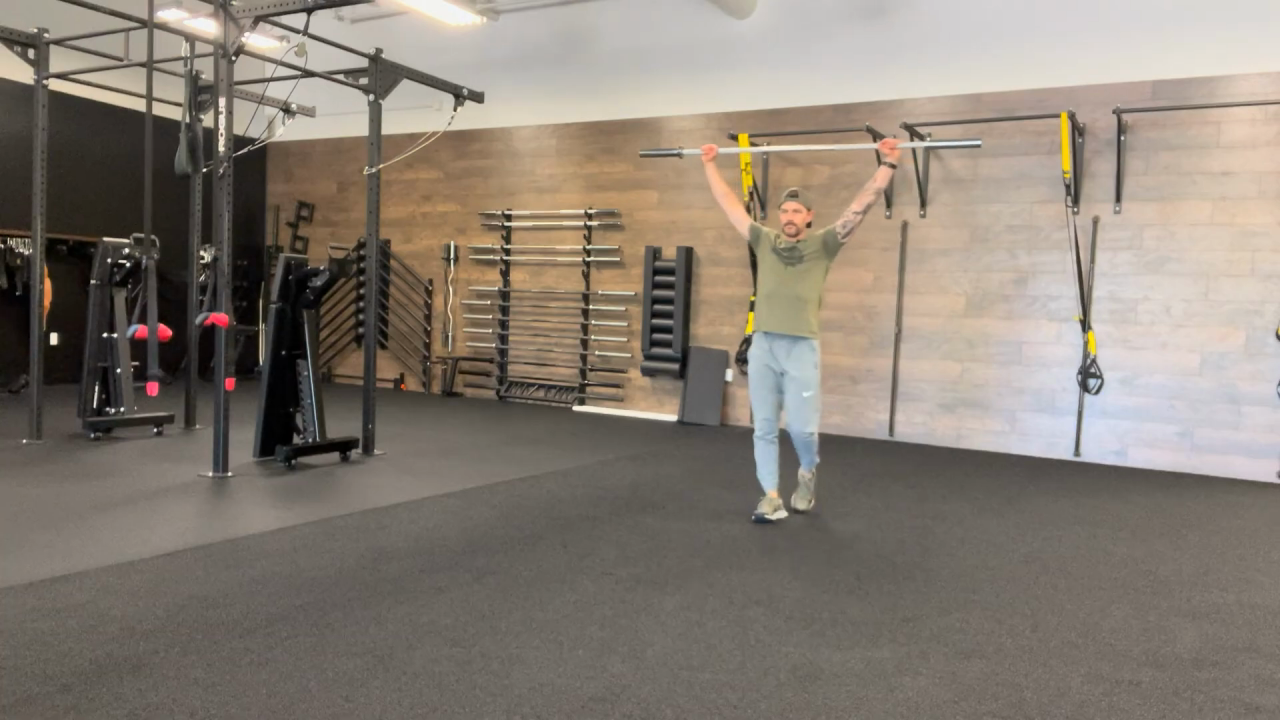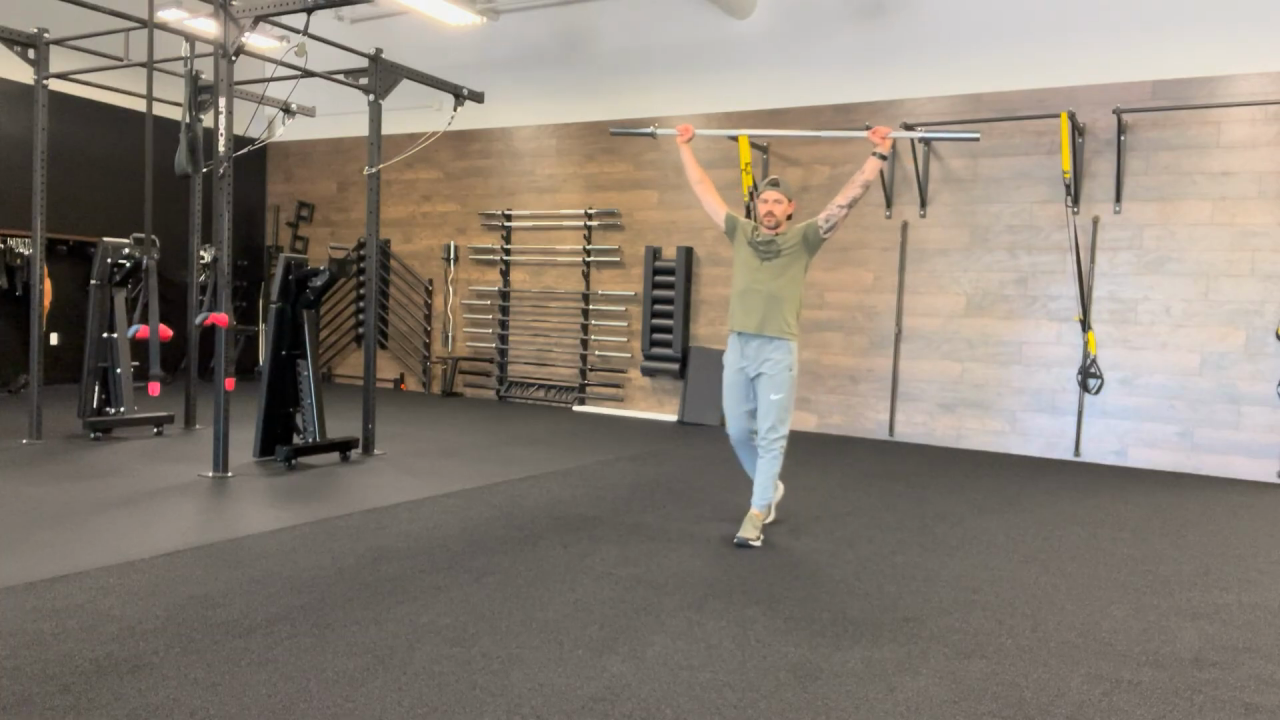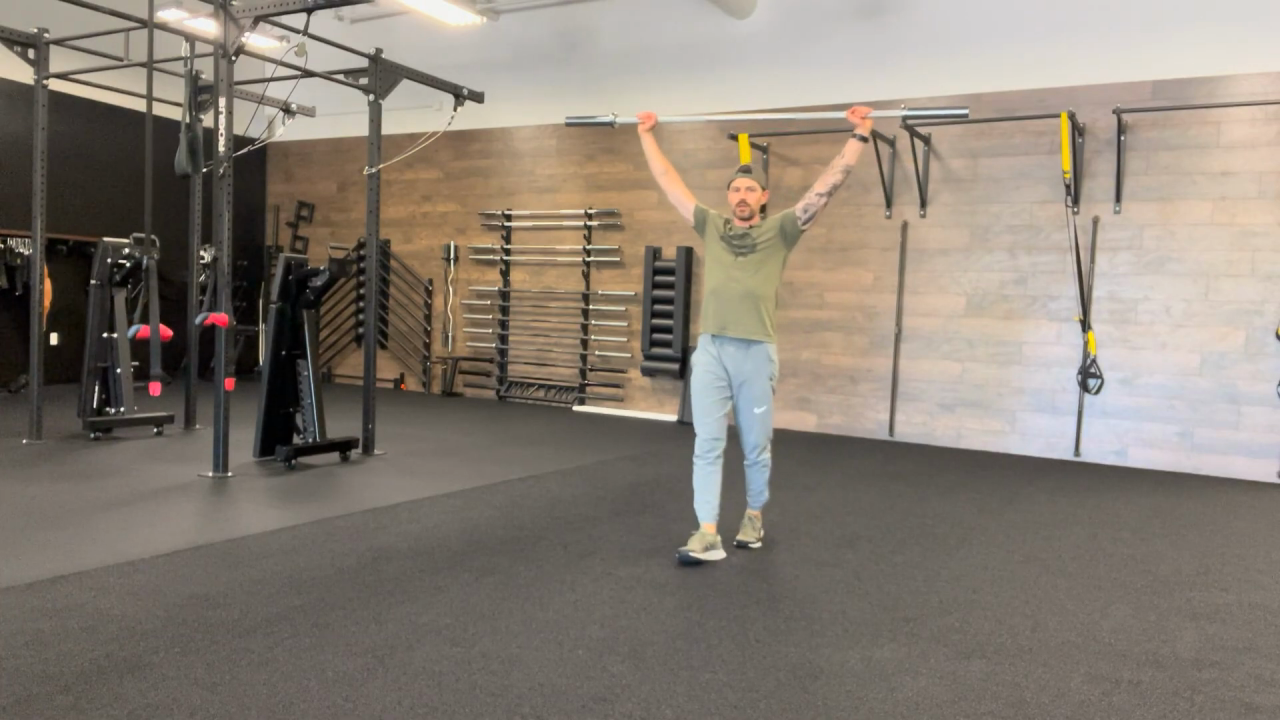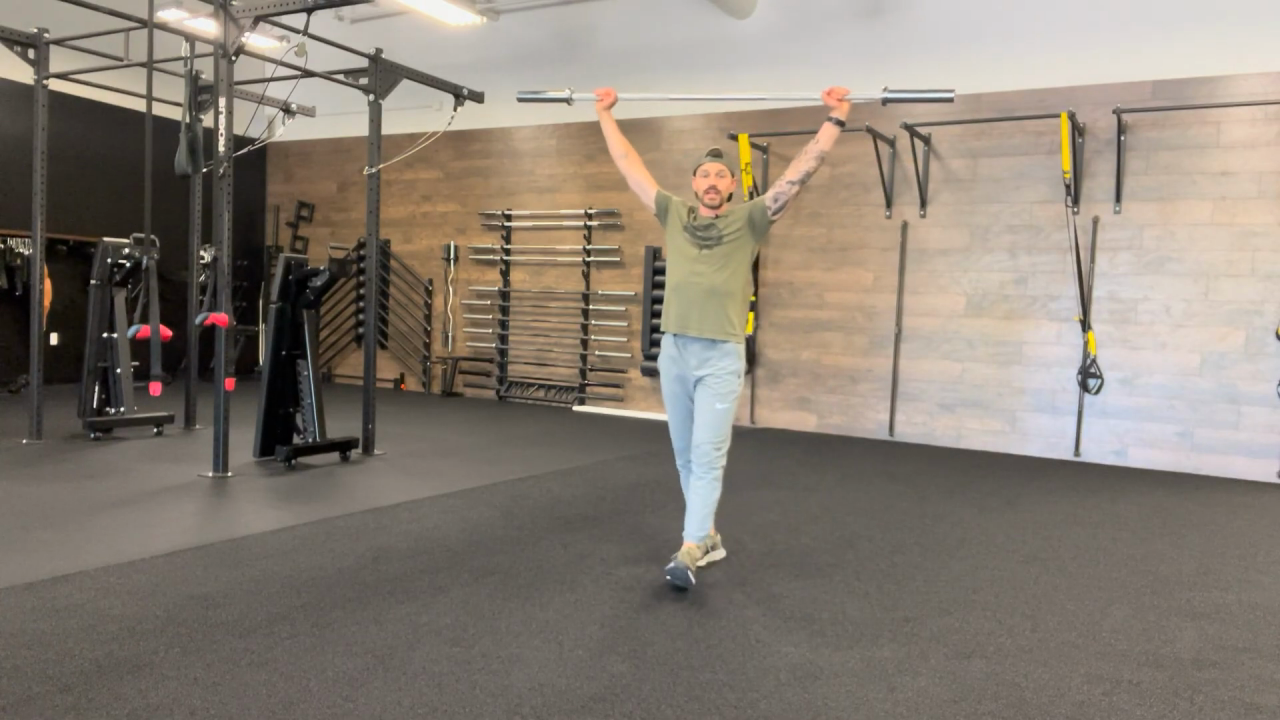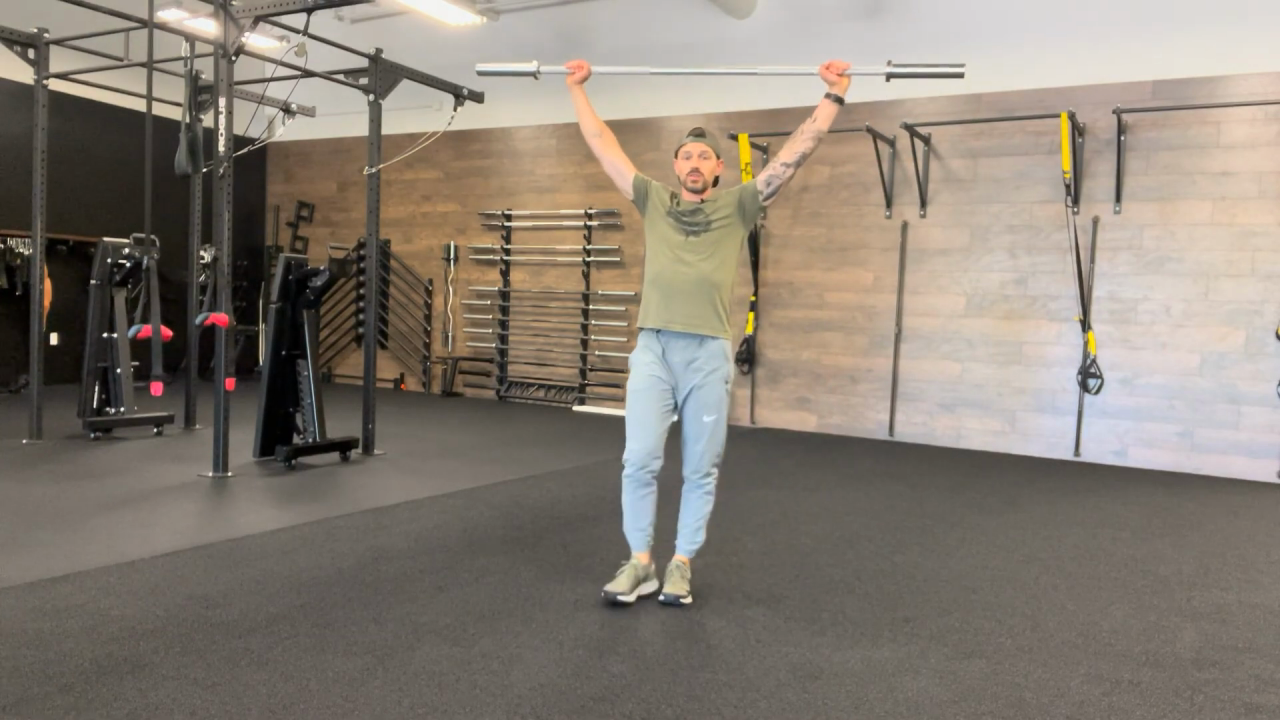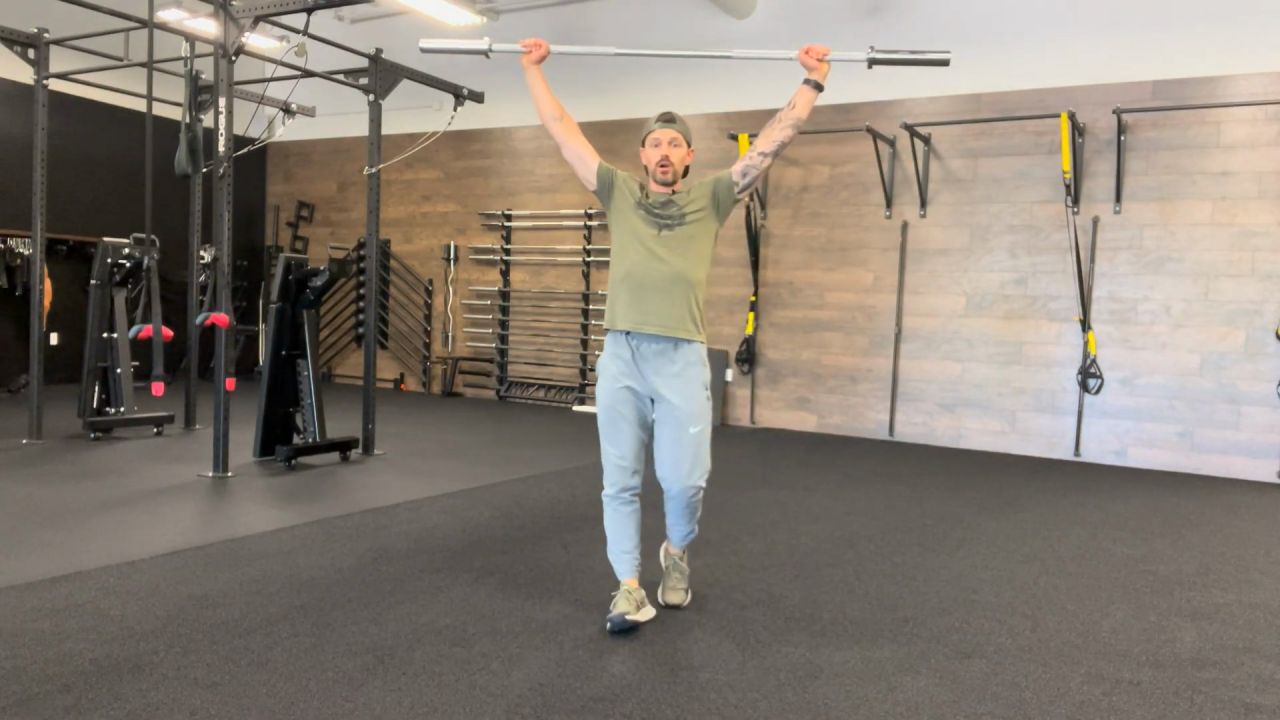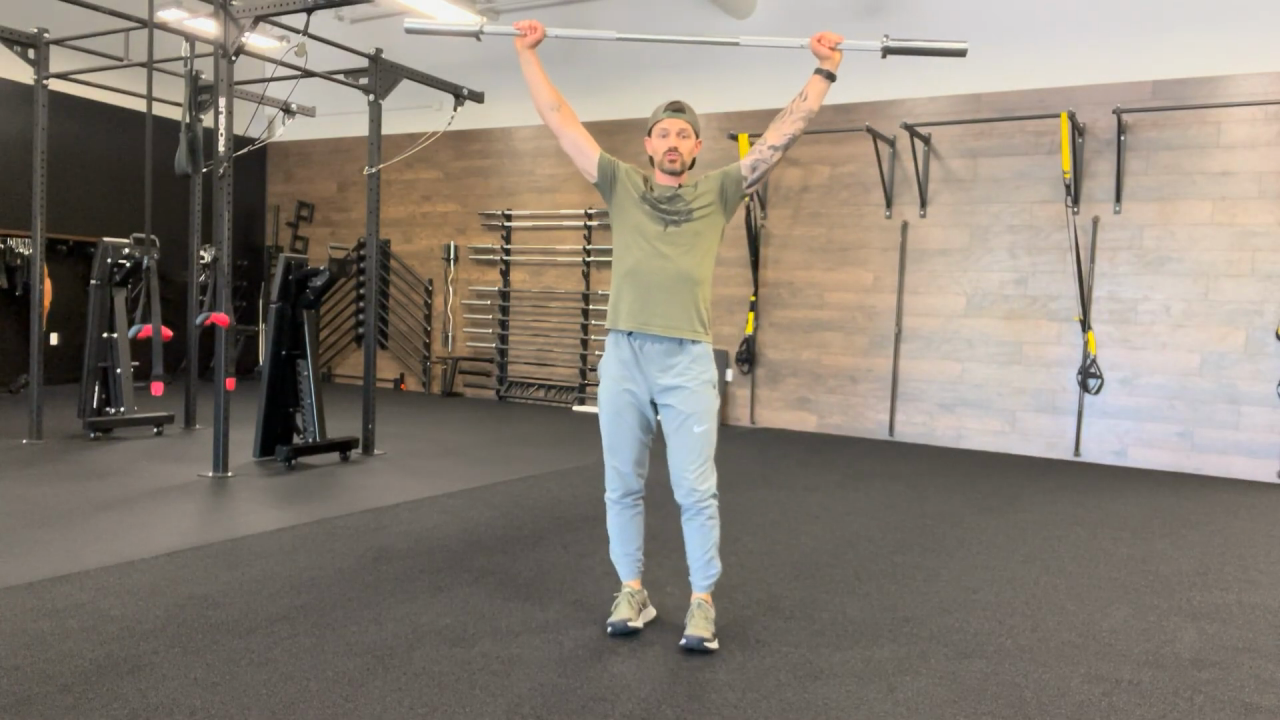
dt=0.7s
person 1, frame 1
left shoulder: (823, 244)
right shoulder: (764, 241)
left elbow: (862, 204)
right elbow: (729, 203)
left wrist: (889, 163)
right wrist: (710, 165)
left hip: (801, 347)
right hip: (763, 345)
left knee: (801, 427)
right knee: (764, 427)
left ankle: (808, 473)
right ankle: (772, 496)
person 1, frame 2
left shoulder: (803, 237)
right shoulder: (740, 231)
left elbow: (847, 197)
right elbow: (703, 189)
left wrist: (879, 153)
right wrist: (684, 146)
left hip: (777, 349)
right hip: (737, 346)
left knee: (770, 436)
right knee: (738, 432)
left ankle: (756, 514)
right ankle: (769, 486)
person 1, frame 3
left shoulder: (780, 230)
right shoulder: (711, 226)
left elbow: (828, 185)
right elbow: (669, 181)
left wrist: (859, 135)
right wrist: (646, 134)
left hip: (755, 352)
right hip: (709, 350)
left knee: (755, 446)
right knee: (707, 445)
left ankle: (754, 514)
right ankle: (708, 533)
person 1, frame 4
left shoulder: (749, 220)
right shoulder: (673, 213)
left elbow: (800, 172)
right elbow: (629, 166)
left wrist: (835, 119)
right wrist: (605, 113)
left hip: (722, 354)
right hip: (674, 349)
left knee: (707, 455)
right knee: (686, 455)
left ankle: (689, 550)
right ankle: (707, 536)
person 1, frame 5
left shoulder: (738, 205)
right shoulder: (653, 200)
left elbow: (796, 152)
right elbow: (603, 145)
left wrist: (834, 94)
right wrist: (577, 89)
left hip: (708, 352)
right hip: (652, 348)
left knee: (700, 470)
right knee: (639, 461)
left ankle: (681, 563)
right ankle: (640, 563)
person 1, frame 6
left shoulder: (711, 197)
right shoulder: (618, 191)
left elbow: (772, 141)
right elbow: (562, 130)
left wrist: (813, 80)
right wrist: (534, 68)
left hip: (683, 356)
right hip: (621, 354)
left knee: (684, 480)
right knee: (620, 481)
left ankle: (677, 552)
right ankle: (629, 587)
person 1, frame 7
left shoulder: (718, 191)
right shoulder: (620, 184)
left elbow: (781, 133)
right elbow: (560, 120)
left wrist: (824, 71)
right wrist: (528, 53)
left hip: (689, 358)
right hip: (624, 354)
left knee: (695, 490)
right knee: (623, 486)
left ankle: (702, 601)
right ankle: (632, 591)
